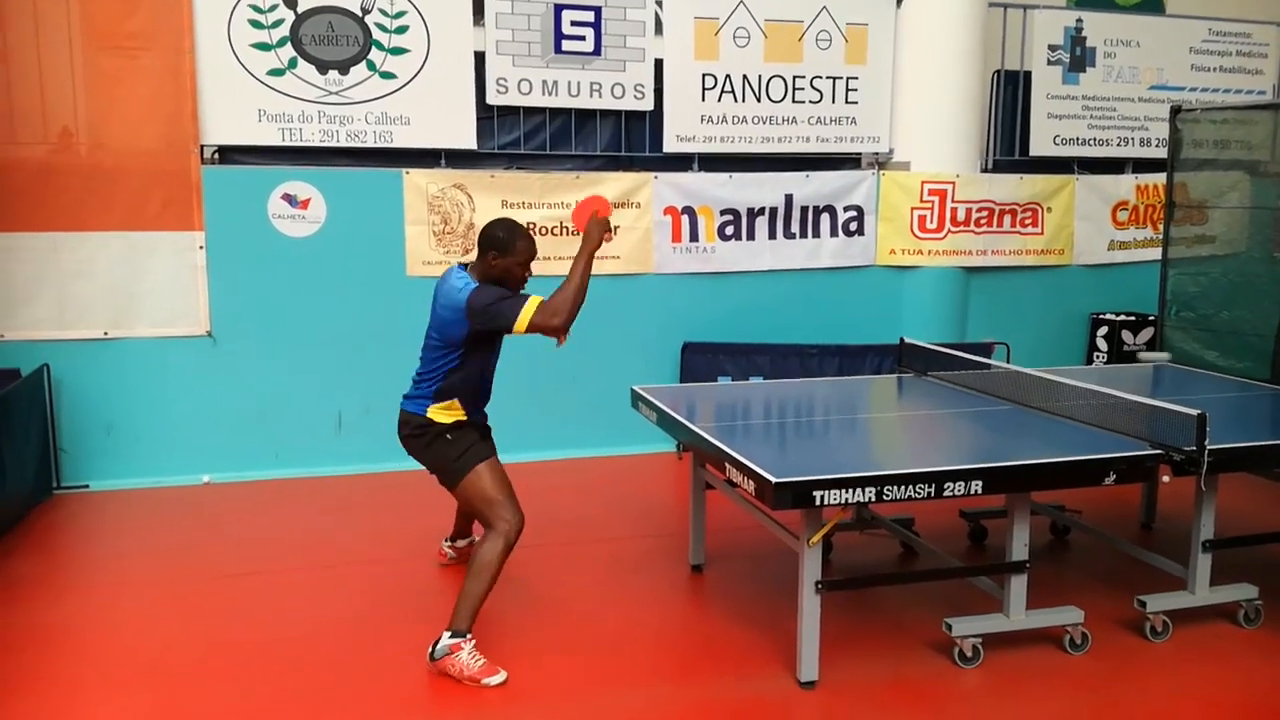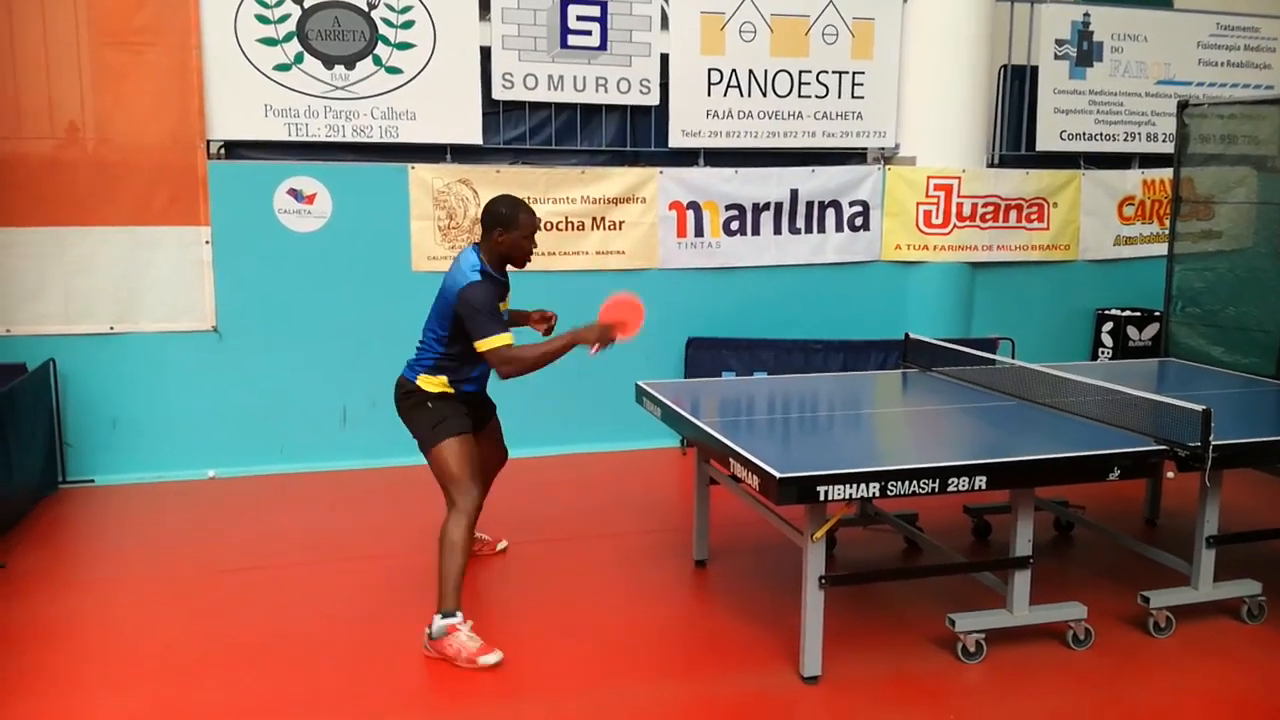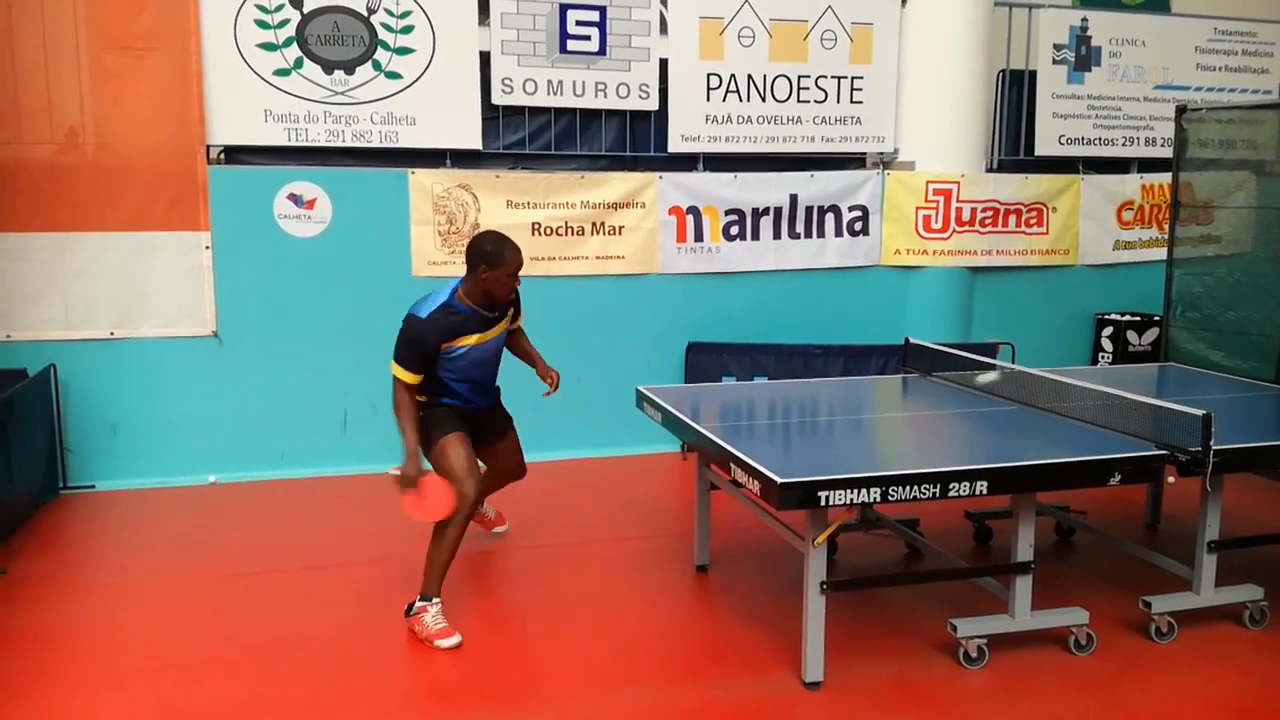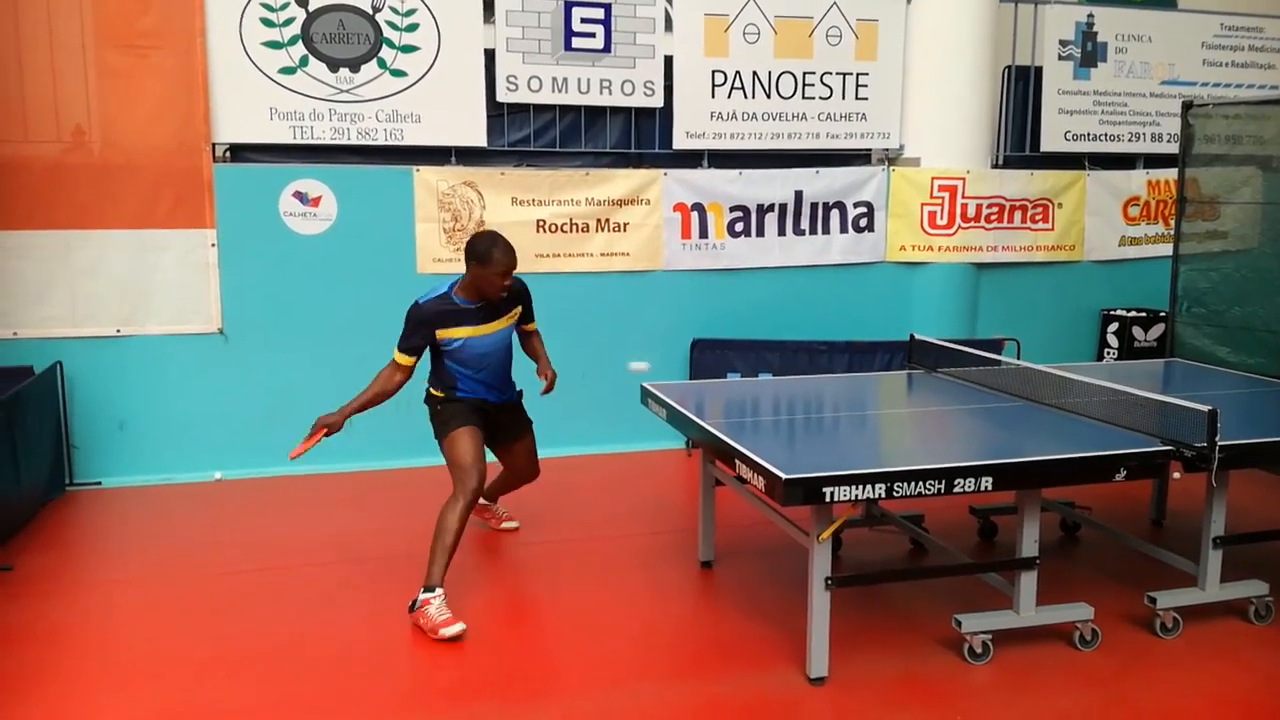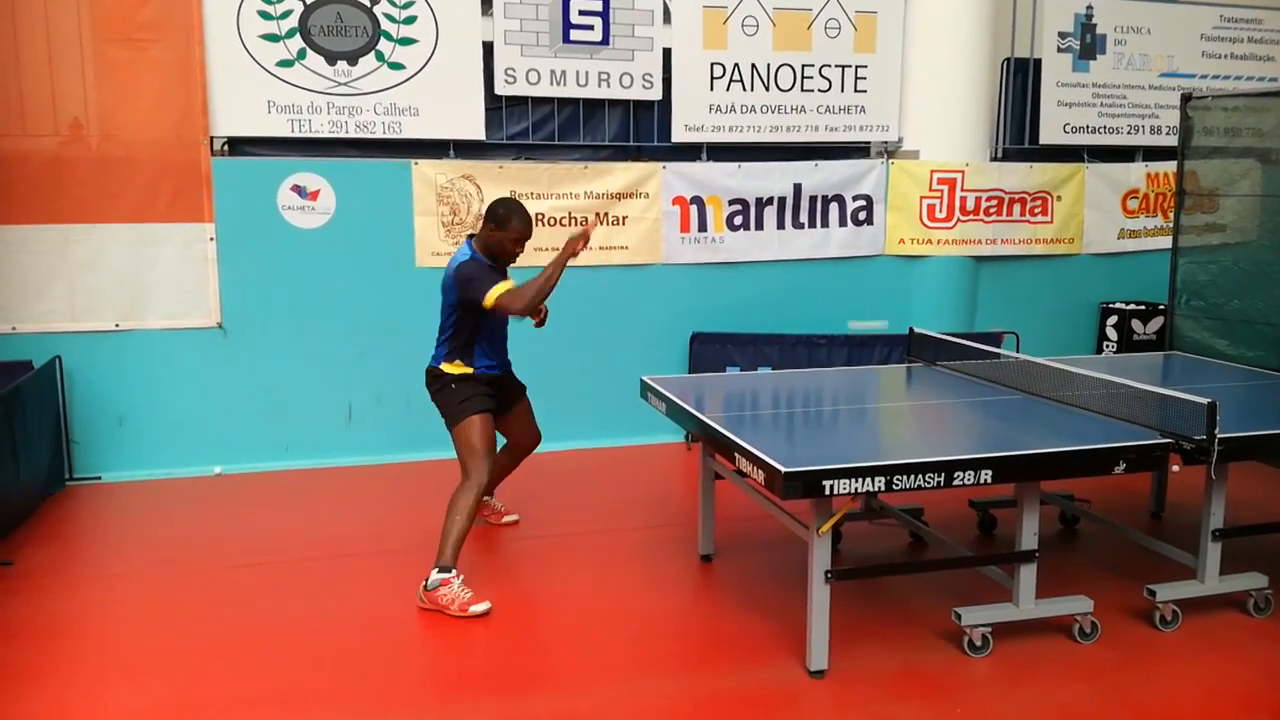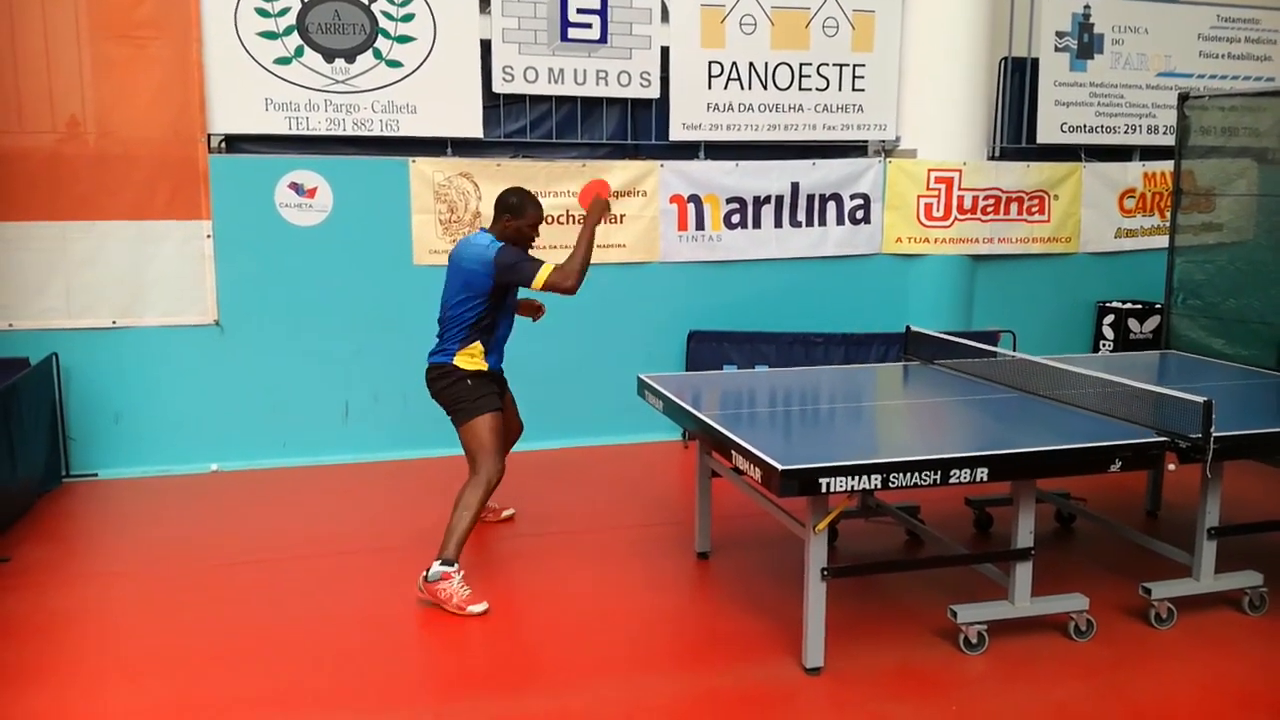
dt=0.2s
person 1, frame 1
left shoulder: (462, 278)
right shoulder: (478, 300)
right elbow: (556, 317)
left wrist: (536, 313)
right wrist: (588, 248)
left hip: (453, 417)
right hip: (436, 427)
left knee: (484, 483)
right knee: (506, 521)
left ankle: (458, 542)
right ankle: (452, 644)
person 1, frame 2
left shoulder: (480, 263)
right shoulder: (474, 289)
right elbow: (509, 364)
left wrist: (524, 318)
right wrist: (577, 337)
left hip: (461, 391)
right hip: (430, 396)
left knee: (493, 459)
right knee: (467, 498)
left ankle: (463, 537)
right ankle: (446, 625)
person 1, frame 3
left shoulder: (502, 298)
right shoulder: (426, 320)
right elbow: (404, 389)
left wrist: (538, 363)
right wrist: (411, 453)
left hip: (483, 403)
right hip: (435, 407)
left knee: (512, 468)
right knee: (464, 493)
left ankle: (476, 505)
right ankle: (425, 605)
person 1, frame 4
left shoulder: (516, 292)
right shoulder: (428, 311)
left elbow: (529, 332)
right elbow: (399, 371)
left wrist: (543, 362)
right wrist: (345, 412)
left hip: (504, 402)
right hip: (455, 404)
left knee: (526, 471)
right knee: (468, 485)
left ankle: (485, 502)
right ankle: (429, 598)
person 1, frame 5
left shoulder: (490, 260)
right shoulder: (467, 270)
right elbow: (518, 303)
left wrist: (534, 308)
right wrist: (564, 256)
left hip: (494, 374)
right hip: (458, 380)
left knee: (527, 439)
right knee: (478, 473)
left ankle: (481, 500)
right ankle: (440, 581)
person 1, frame 6
left shoulder: (471, 246)
right shoulder: (501, 257)
right elbow: (569, 282)
left wrist: (518, 306)
right wrist: (591, 220)
left hip: (469, 367)
right hip: (461, 374)
left knee: (510, 429)
right knee: (487, 470)
left ankle: (476, 504)
right ankle: (442, 573)
